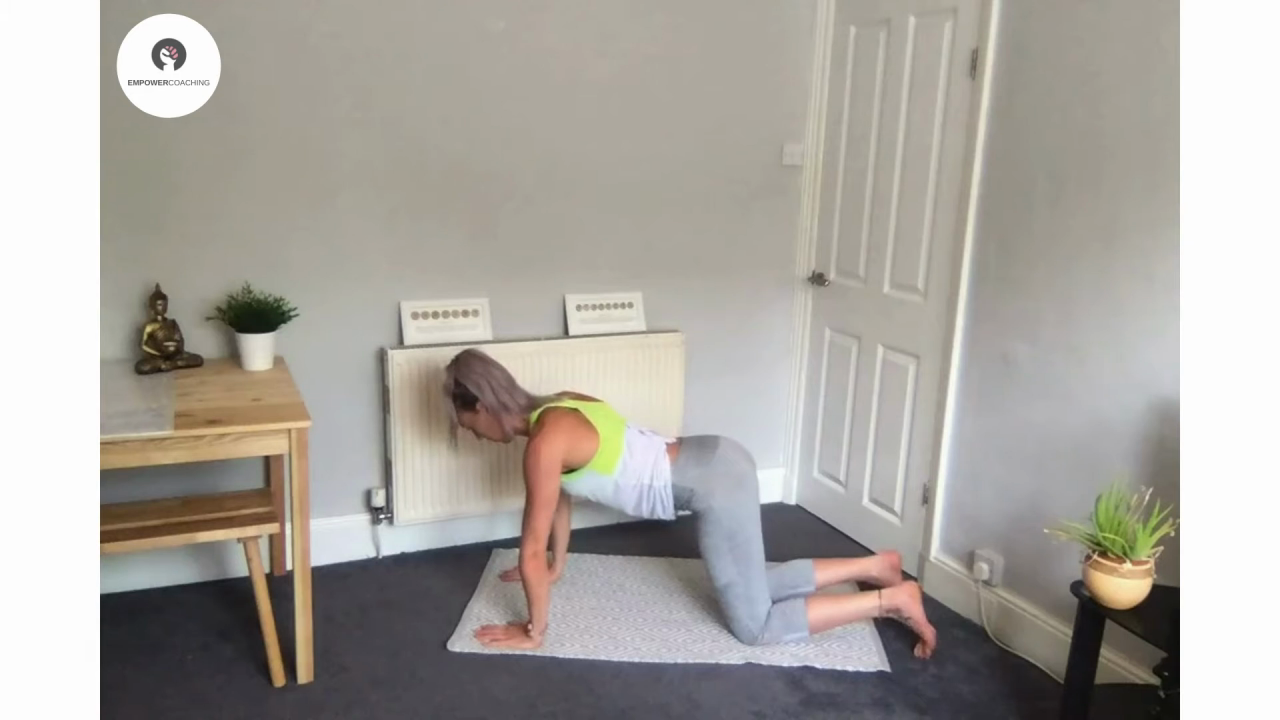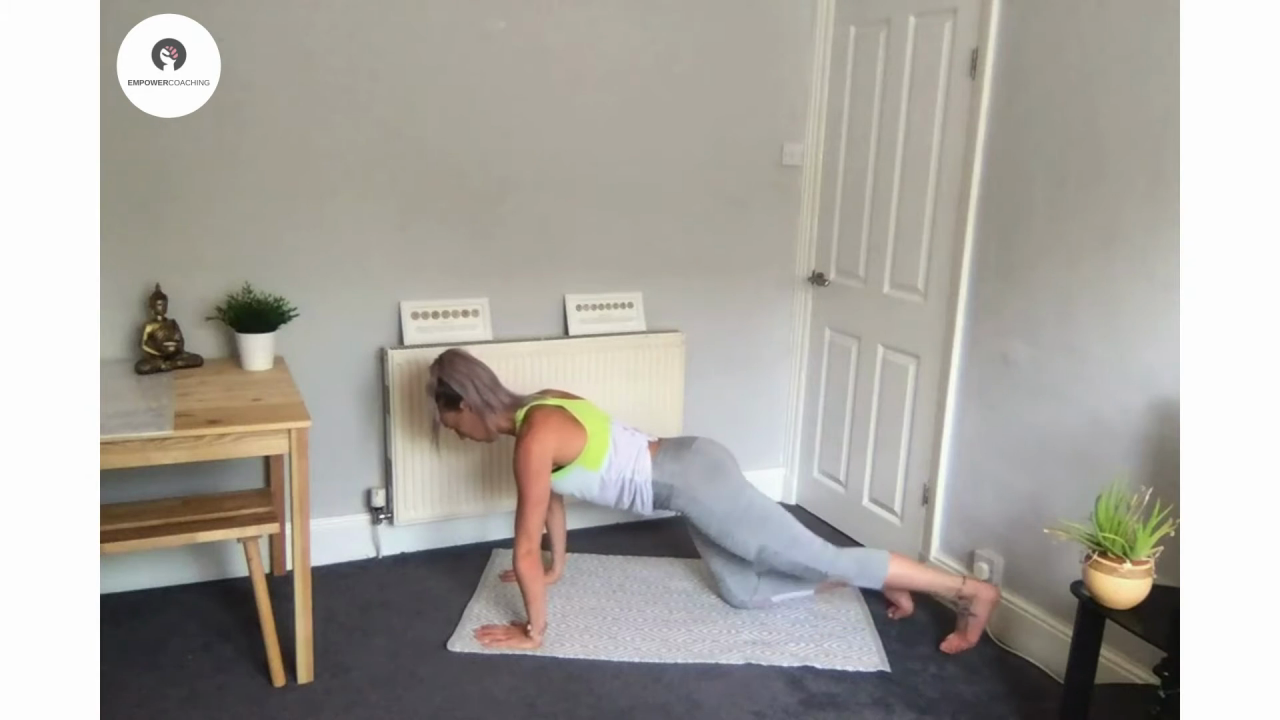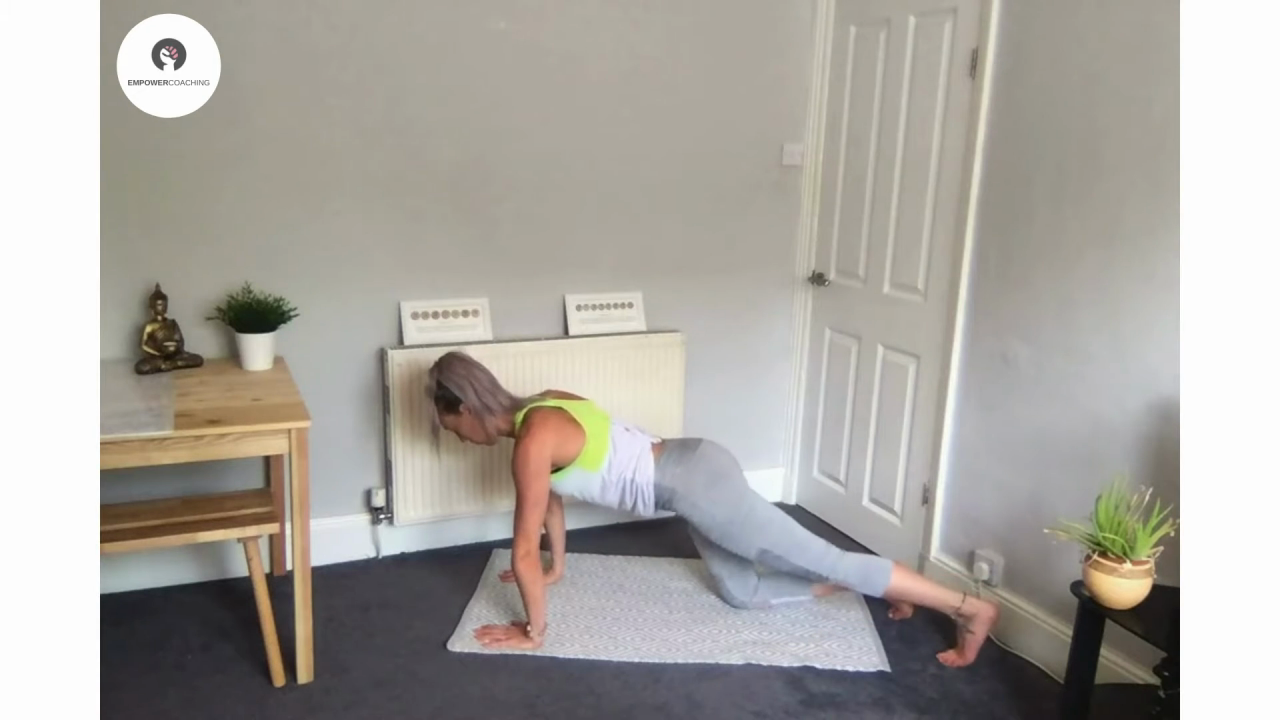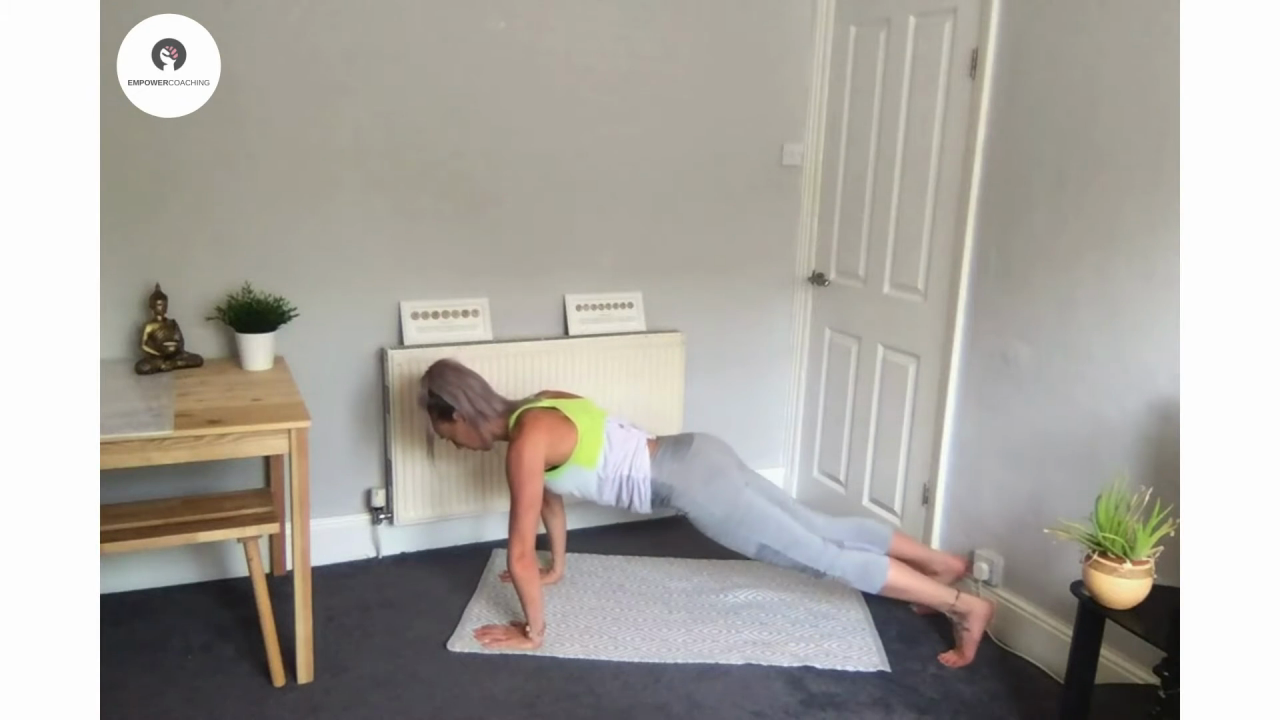
dt=0.7s
person 1, frame 1
left shoulder: (544, 442)
right shoulder: (558, 407)
left elbow: (532, 549)
right elbow: (561, 495)
left wrist: (534, 631)
right wrist: (556, 568)
left hip: (715, 485)
right hip: (716, 462)
left knee: (754, 627)
right knee: (751, 587)
left ankle: (892, 599)
right ankle: (874, 565)
person 1, frame 2
left shoulder: (533, 439)
right shoulder: (543, 406)
left elbow: (524, 548)
right elbow: (554, 495)
left wrist: (534, 630)
right wrist: (556, 567)
left hip: (695, 482)
right hip: (694, 464)
left knee: (819, 560)
right knee: (743, 593)
left ankle: (968, 591)
right ankle: (879, 578)
person 1, frame 3
left shoulder: (531, 441)
right shoulder: (542, 407)
left elbow: (523, 550)
right elbow: (553, 493)
left wrist: (533, 631)
right wrist: (556, 569)
left hip: (697, 485)
right hip: (696, 466)
left knee: (821, 560)
right knee: (741, 592)
left ankle: (970, 609)
right ankle: (872, 581)
person 1, frame 4
left shoulder: (524, 443)
right shoulder: (539, 407)
left elbow: (520, 553)
right elbow: (552, 492)
left wrist: (533, 631)
right wrist: (557, 567)
left hip: (694, 484)
right hip: (698, 456)
left knee: (822, 556)
right knee: (819, 527)
left ankle: (964, 604)
right ankle: (943, 564)
